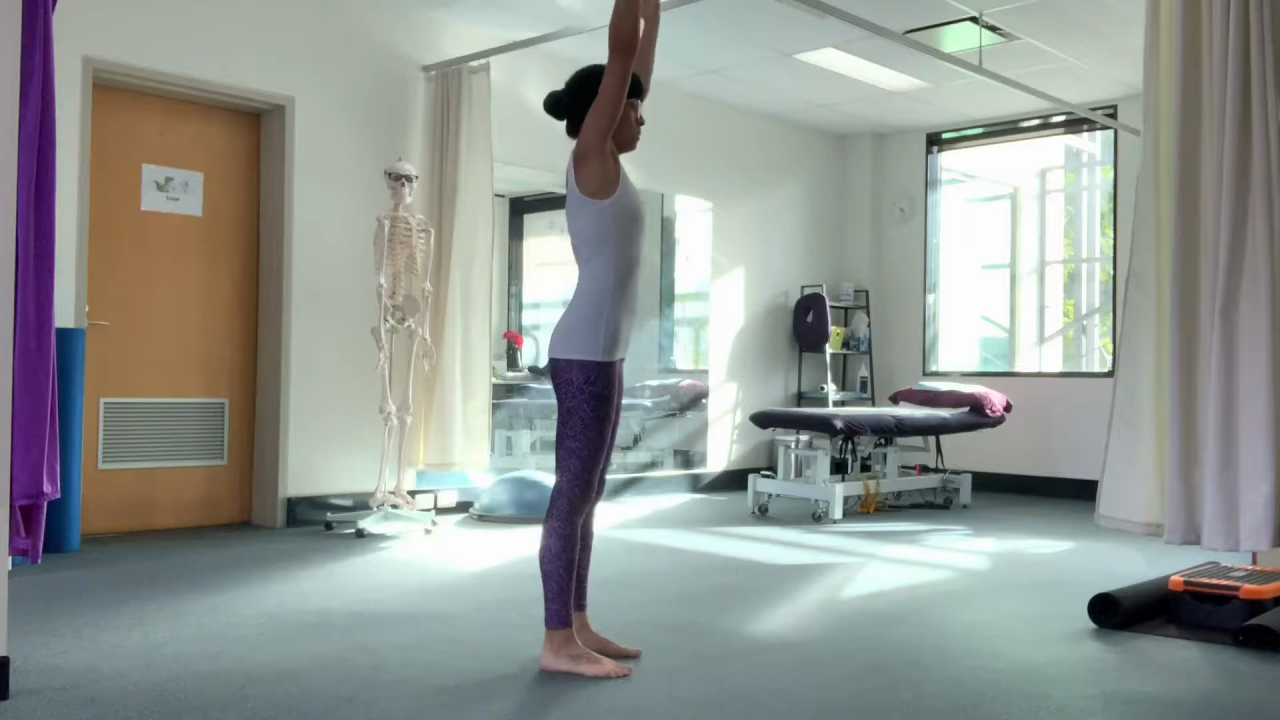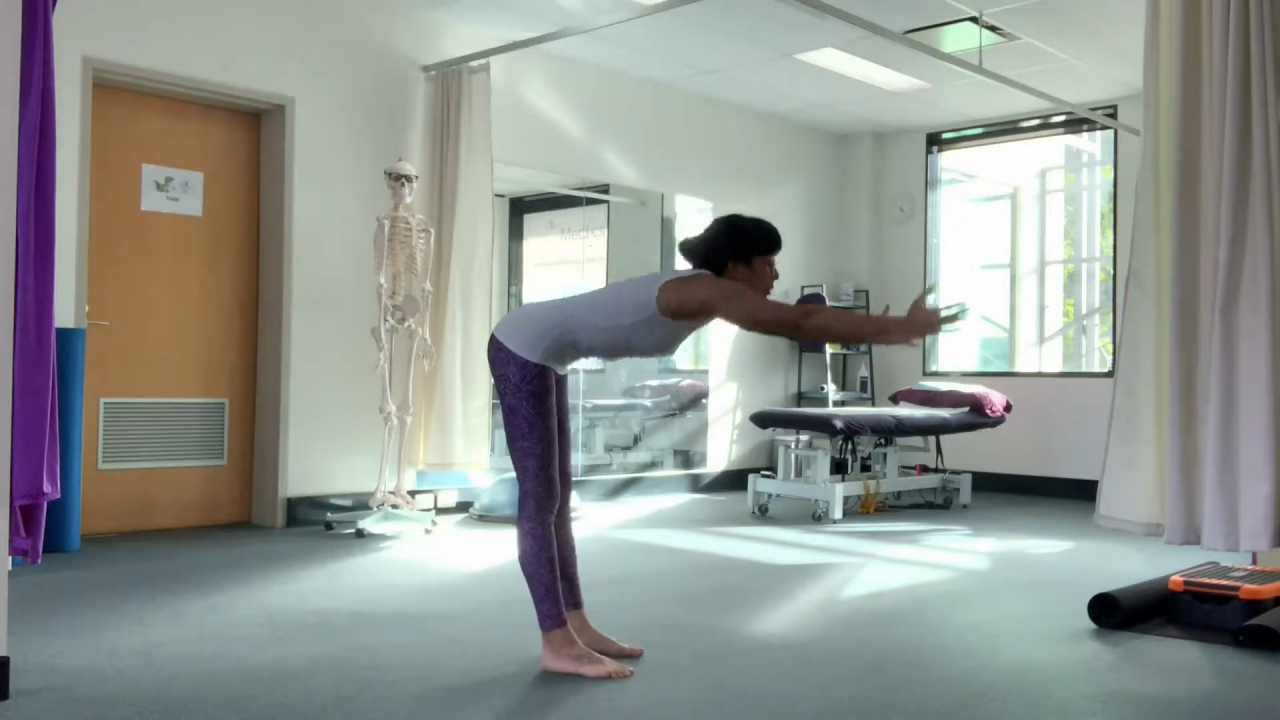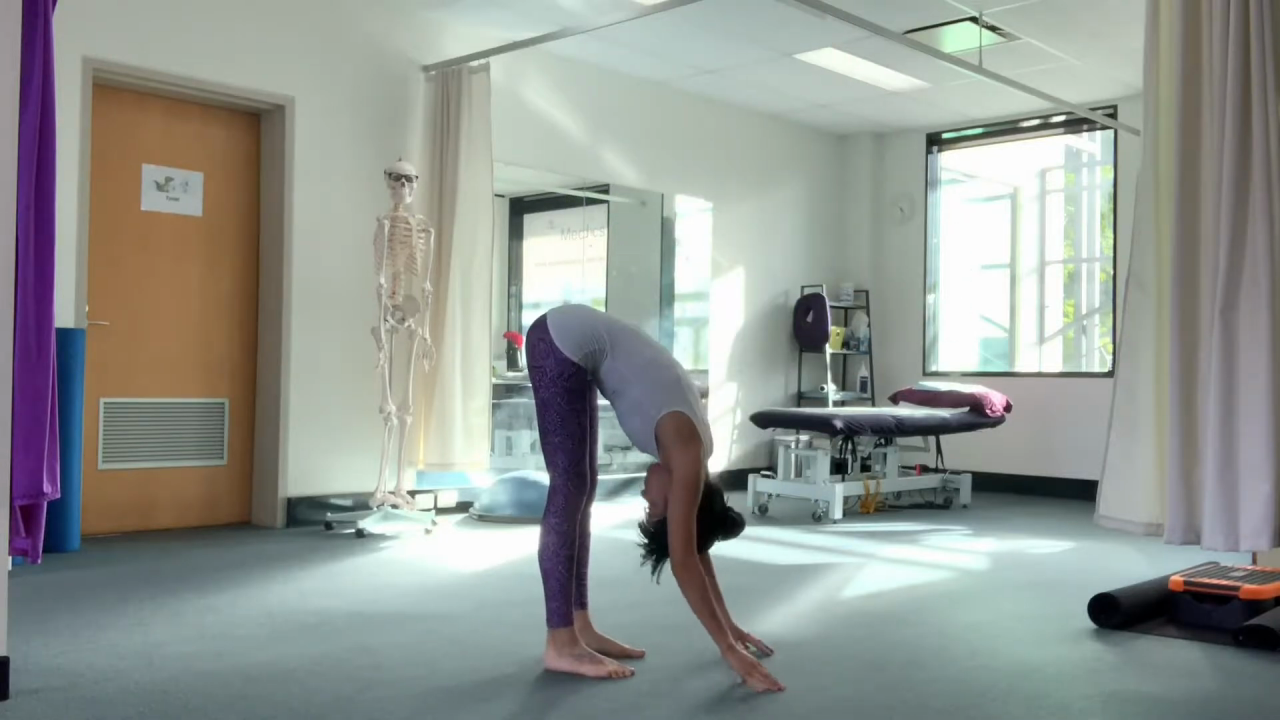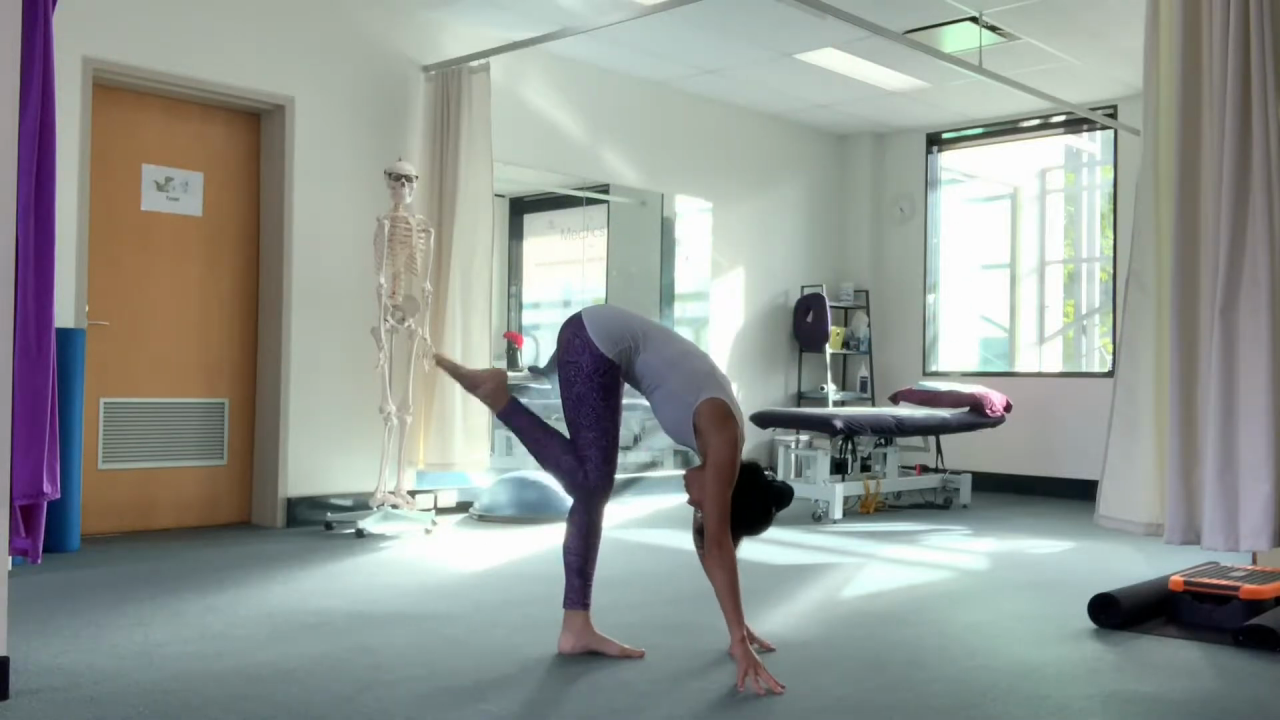
dt=1s
person 1, frame 1
left shoulder: (602, 164)
right shoulder: (591, 158)
left elbow: (635, 65)
right elbow: (620, 55)
left hip: (599, 351)
right hip: (586, 352)
left knee: (584, 496)
right knee: (573, 496)
left ankle: (576, 628)
right ankle: (557, 643)
person 1, frame 2
left shoulder: (705, 294)
right shoulder: (704, 291)
left elbow: (795, 320)
right elbow: (800, 324)
left wrist: (884, 330)
right wrist: (896, 328)
left hip: (541, 353)
right hip: (525, 349)
left knee: (555, 495)
right knee: (539, 496)
left ankle: (576, 626)
right ankle: (558, 645)
person 1, frame 3
left shoulder: (688, 448)
right shoulder: (686, 452)
left elbow: (693, 549)
right elbow: (684, 561)
left wrist: (727, 623)
right wrist: (729, 650)
left hip: (575, 343)
right hip: (565, 341)
left knee: (581, 491)
right knee: (570, 493)
left ankle: (579, 628)
right ankle: (561, 645)
person 1, frame 4
left shoulder: (721, 436)
right shoulder: (725, 437)
left elbow: (711, 540)
right elbow: (716, 543)
left wrist: (738, 628)
right wrist: (740, 639)
left hip: (604, 342)
right hip: (596, 337)
left knee: (593, 489)
right knee: (591, 483)
left ankle: (577, 629)
right ankle: (496, 393)
